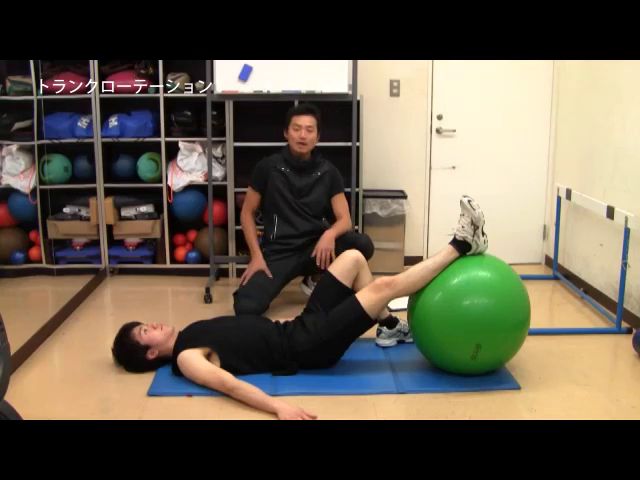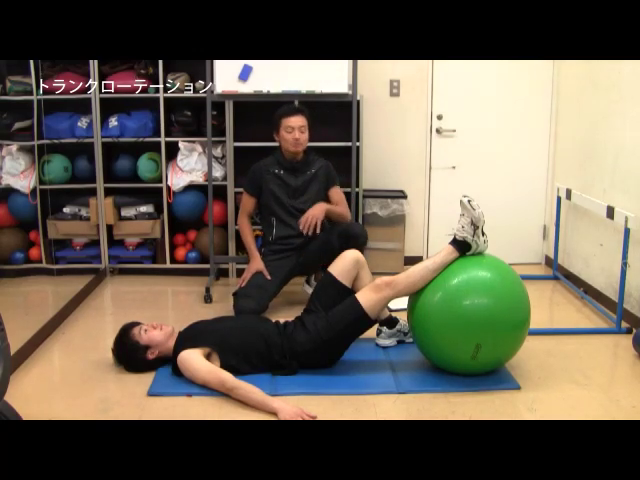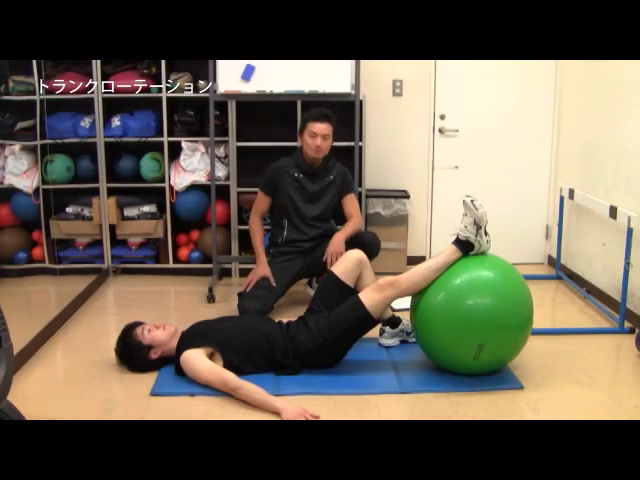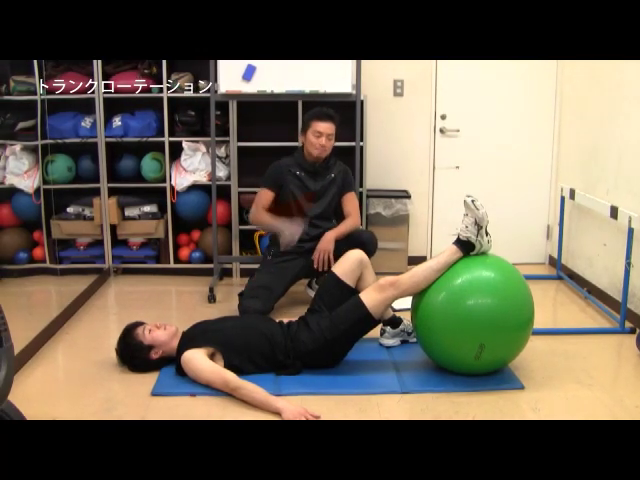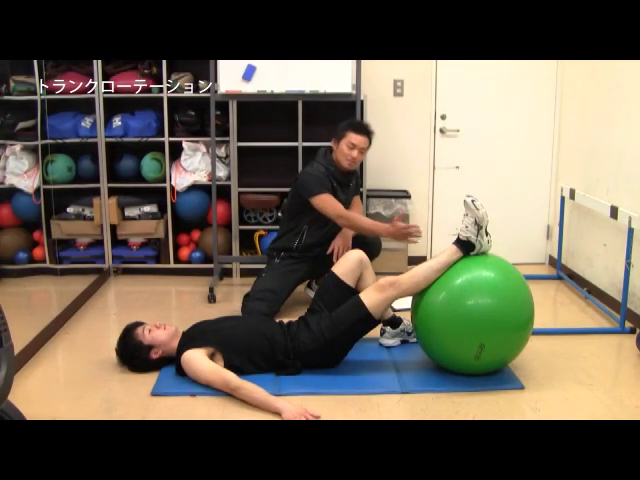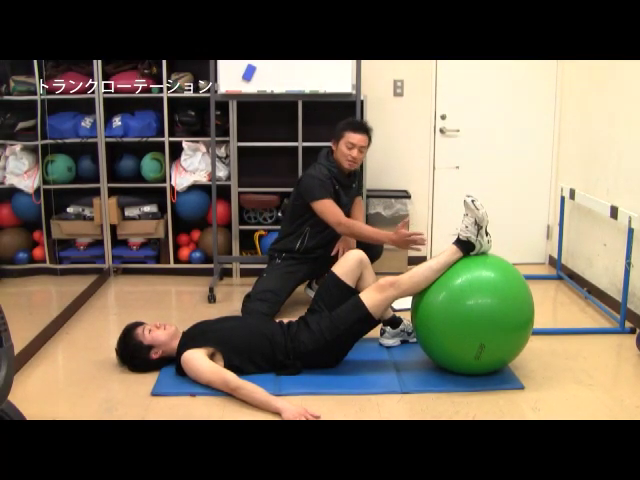
dt=0.7s
person 1, frame 1
left shoulder: (189, 334)
right shoulder: (186, 358)
right elbow: (227, 382)
right wrist: (277, 406)
left hip: (298, 327)
right hip: (306, 348)
left knee: (353, 257)
right knee: (384, 286)
right ankle: (461, 245)
person 1, frame 2
left shoulder: (190, 333)
right shoulder: (186, 358)
right elbow: (227, 382)
right wrist: (278, 406)
left hip: (298, 328)
right hip: (306, 348)
left knee: (354, 257)
right knee: (384, 285)
right ankle: (462, 244)
person 1, frame 3
left shoulder: (193, 333)
right shoulder: (189, 358)
right elbow: (230, 382)
right wrist: (280, 406)
left hip: (300, 327)
right hip: (308, 348)
left knee: (357, 257)
right knee: (387, 286)
right ankle: (464, 244)
person 1, frame 4
left shoulder: (194, 333)
right shoulder: (189, 358)
right elbow: (230, 383)
right wrist: (281, 406)
left hip: (302, 328)
right hip: (310, 348)
left knee: (358, 256)
right knee: (388, 286)
right ankle: (465, 244)
person 1, frame 5
left shoulder: (194, 333)
right shoulder: (190, 358)
right elbow: (231, 383)
right wrist: (281, 406)
left hip: (302, 327)
right hip: (309, 348)
left knee: (357, 257)
right knee: (388, 286)
right ankle: (465, 245)
person 1, frame 6
left shoulder: (195, 333)
right shoulder: (190, 359)
right elbow: (231, 383)
right wrist: (281, 406)
left hip: (302, 328)
right hip: (309, 349)
left knee: (357, 257)
right knee: (388, 285)
right ankle: (465, 244)
person 2, frame 1
left shoulder: (328, 172)
right shoulder: (267, 167)
left elbow: (345, 220)
right elbow: (247, 213)
left wrist: (330, 234)
right wrist: (256, 255)
left hip: (316, 247)
right hip: (278, 251)
left knee: (363, 245)
right knee: (246, 308)
left ankle: (317, 279)
person 2, frame 2
left shoulder: (322, 168)
right shoulder: (262, 171)
left elbow: (345, 216)
right elbow: (244, 217)
left wrist: (324, 207)
right wrist: (255, 257)
left hip: (315, 245)
right hip: (277, 252)
left knee: (356, 233)
right knee: (245, 308)
left ankle: (320, 278)
person 2, frame 3
left shoulder: (339, 174)
right shoulder: (279, 171)
left elbow: (356, 219)
right elbow: (256, 217)
left wrist: (340, 236)
right wrist: (261, 261)
left hip: (322, 248)
right hip: (285, 253)
left knee: (370, 242)
right knee: (250, 309)
person 2, frame 4
left shoulder: (341, 172)
right shoulder: (281, 169)
left elbow: (354, 218)
right elbow: (255, 213)
left wrist: (331, 236)
right wrist: (280, 226)
left hip: (322, 247)
right hip: (286, 252)
left knee: (367, 240)
right knee: (250, 308)
left ankle: (322, 282)
person 2, frame 5
left shoulder: (351, 175)
right shoulder: (312, 176)
left elbow: (356, 215)
right elbow: (341, 216)
left wrist: (347, 233)
right wrist: (389, 230)
left hip: (326, 249)
right hip: (291, 254)
left knee: (371, 243)
right knee: (255, 312)
left ankle: (322, 283)
person 2, frame 6
left shoulder: (353, 174)
right shoulder: (315, 178)
left elbow: (356, 219)
right elbow: (341, 225)
left wrist: (351, 236)
right wrist: (391, 238)
left hip: (326, 249)
right hip: (293, 255)
left knee: (373, 247)
right knee: (256, 313)
left ankle: (321, 284)
